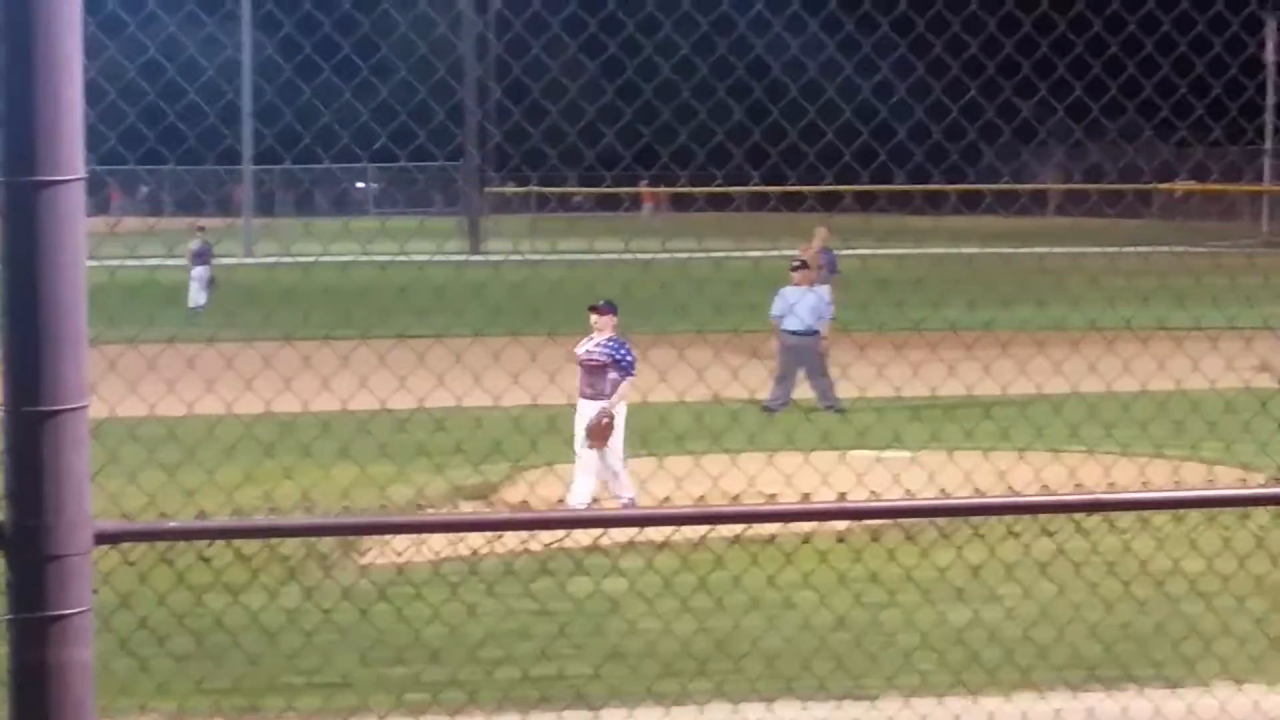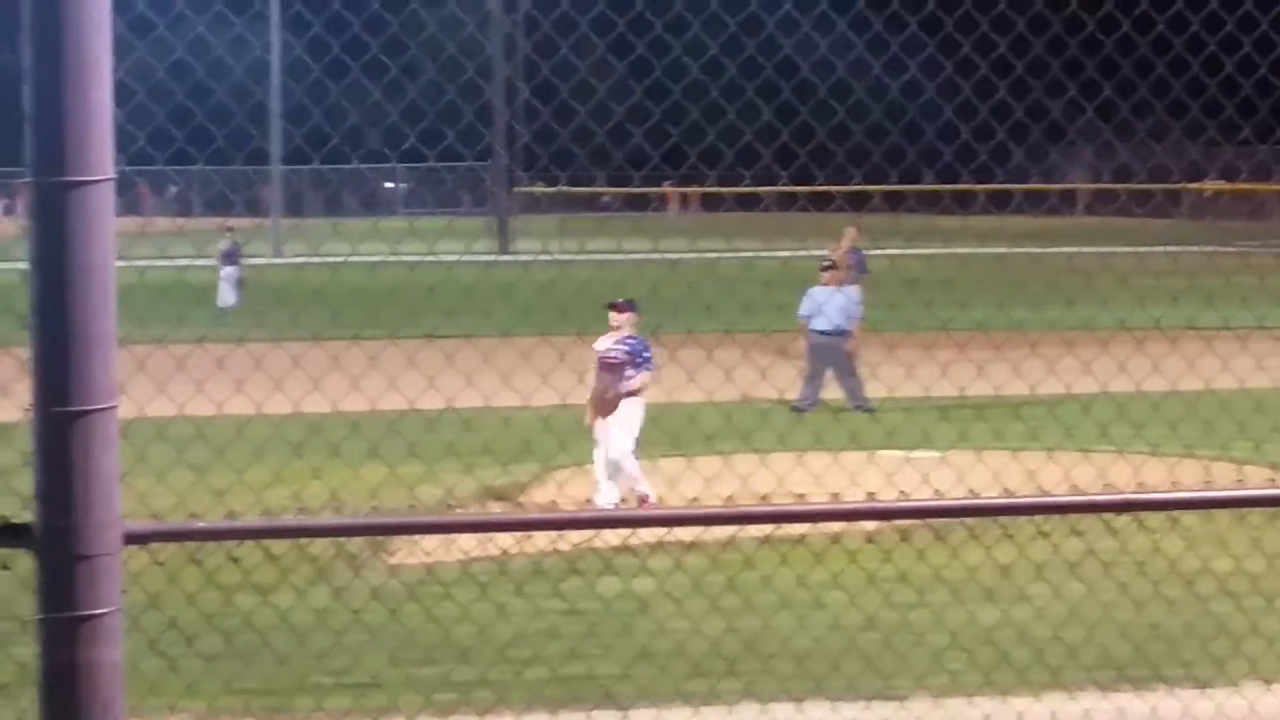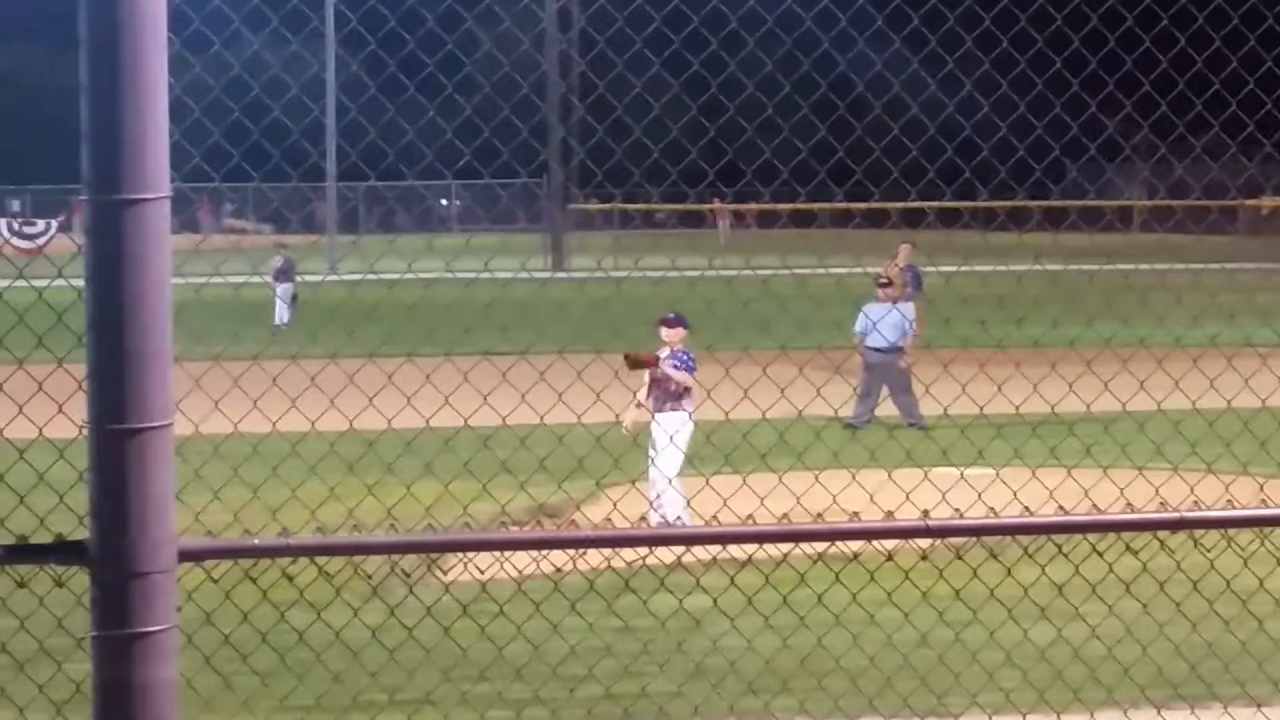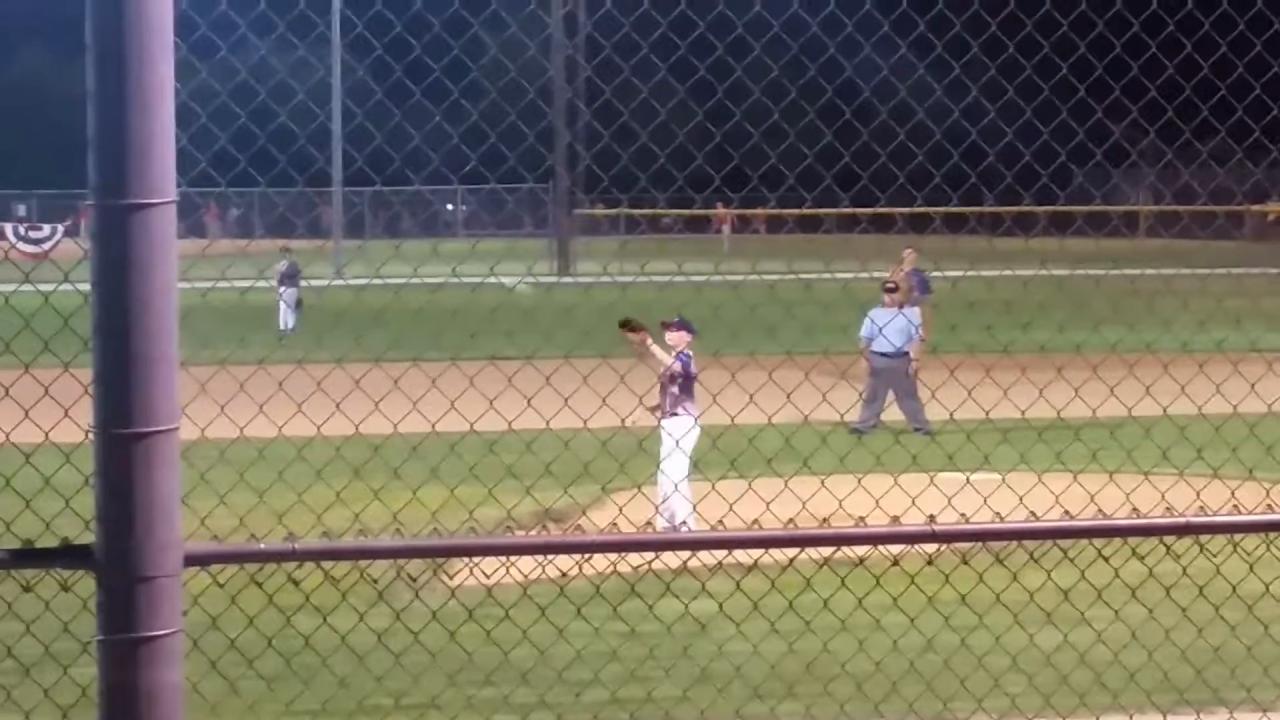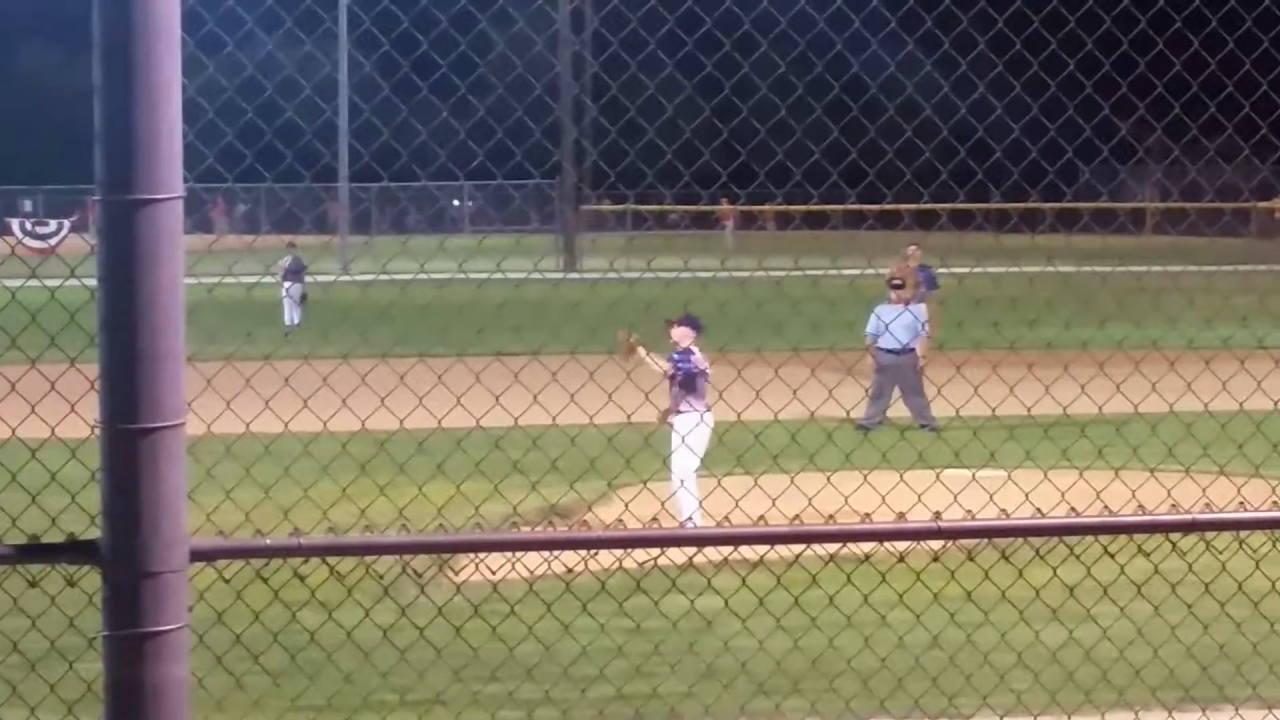
dt=0.2s
person 1, frame 1
left shoulder: (620, 347)
right shoulder: (584, 345)
left elbow: (627, 381)
left wrist: (610, 408)
left hip: (609, 407)
right hip: (585, 406)
left knee: (613, 456)
right knee: (583, 456)
left ankle: (627, 499)
right ankle: (579, 504)
person 1, frame 2
left shoulder: (637, 343)
right shoulder: (602, 342)
left elbow: (645, 378)
left wrist: (621, 389)
right wrist: (592, 407)
left hip: (628, 404)
right hip: (605, 404)
left knee: (619, 454)
right knee: (602, 456)
left ankle: (643, 492)
right ankle: (607, 503)
person 1, frame 3
left shoulder: (684, 356)
right shoulder: (659, 357)
left elbow: (688, 381)
right elbow: (646, 388)
left wrist: (662, 366)
right wrist: (633, 409)
left hip: (677, 419)
right hip: (659, 420)
left knee: (665, 472)
right knee: (655, 473)
left ankle: (679, 520)
right ankle: (659, 519)
person 1, frame 4
left shoulder: (684, 357)
right shoulder: (678, 359)
left elbow: (672, 365)
left wrist: (648, 343)
right wrist: (654, 409)
left hip: (682, 422)
right hip: (673, 422)
left knee: (674, 476)
right knee: (666, 477)
left ankle: (685, 525)
right ankle: (667, 524)
person 1, frame 5
left shoulder: (681, 354)
right shoulder: (700, 357)
left elbow: (666, 369)
left wrist: (642, 353)
right wrist: (672, 409)
left hip: (688, 419)
right hip: (701, 418)
left knee: (682, 471)
right knee: (687, 471)
left ankle: (691, 522)
right ankle: (691, 519)
